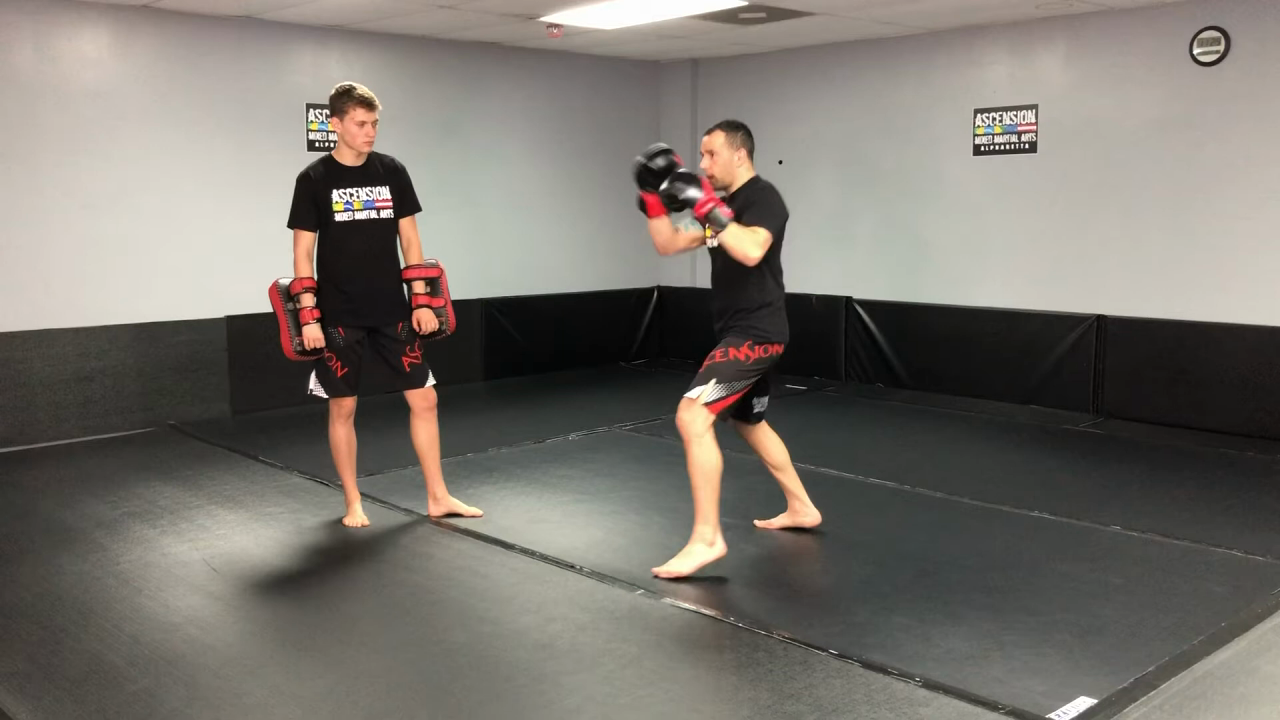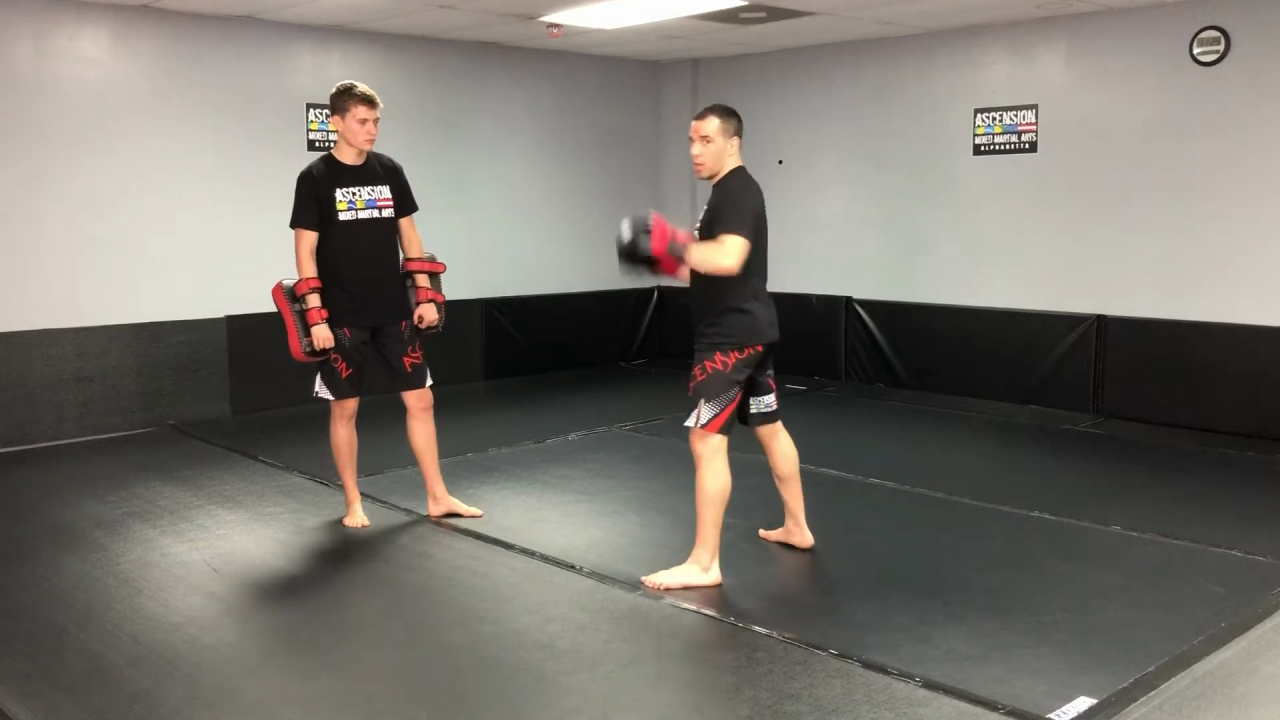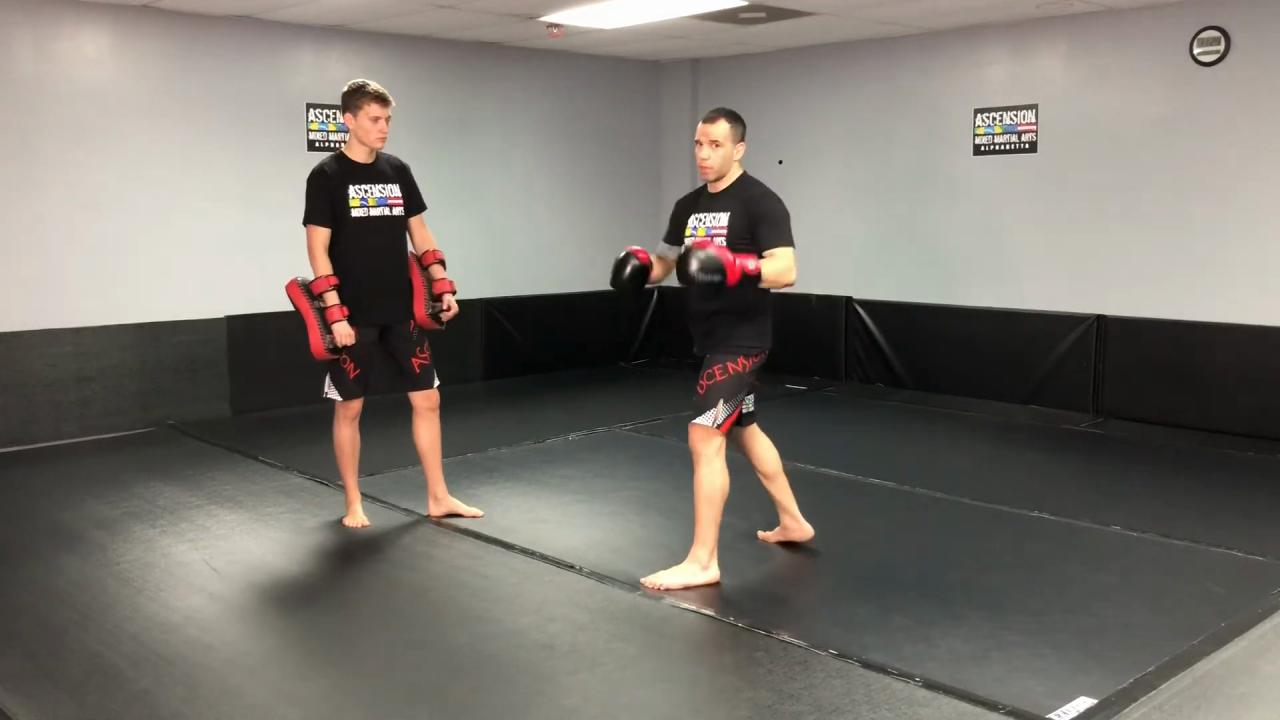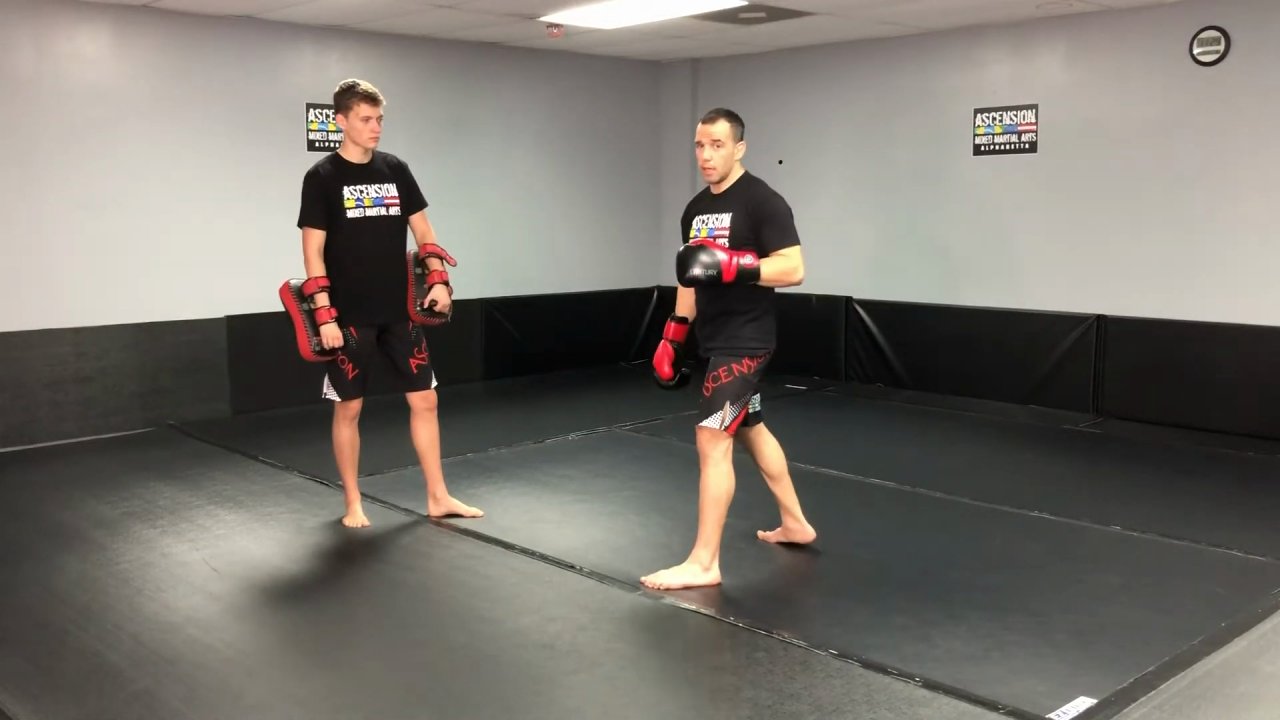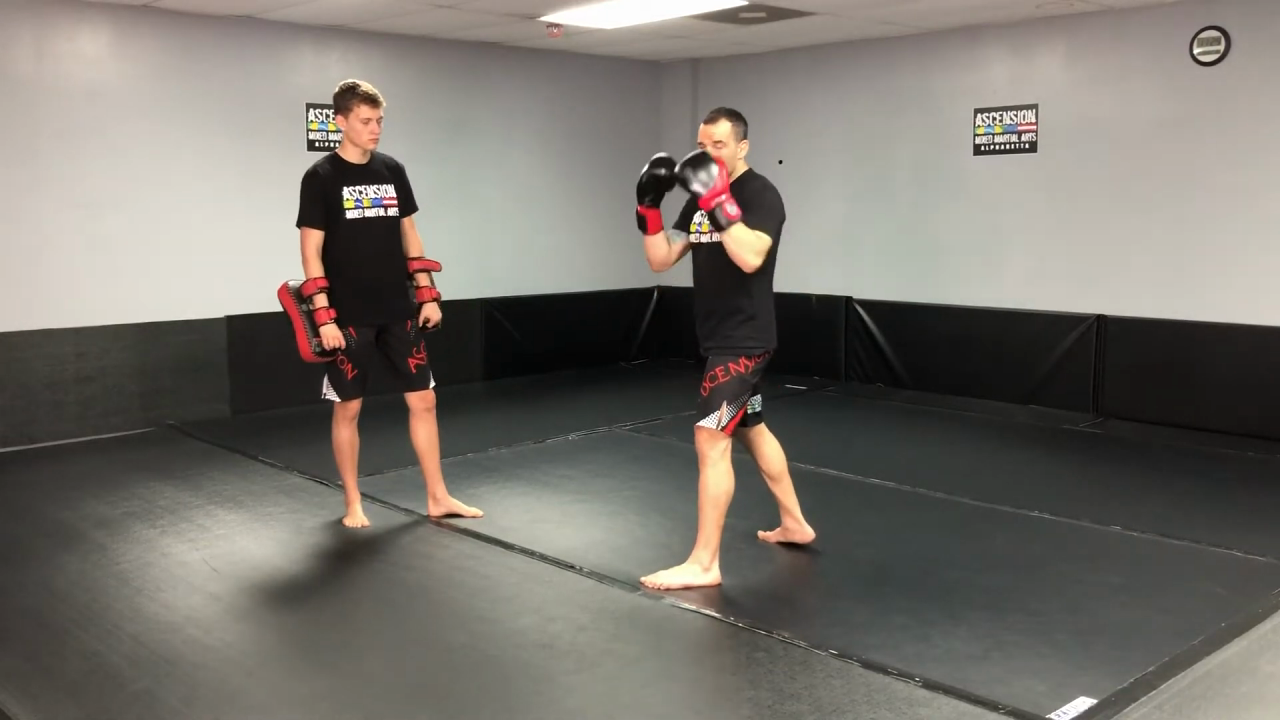
dt=1s
person 1, frame 1
left shoulder: (763, 198)
right shoulder: (725, 203)
left elbow: (750, 251)
right elbow: (667, 245)
left wrist: (709, 209)
right wrist: (653, 199)
left hip: (755, 333)
right hip: (750, 332)
left knee: (693, 416)
right knee: (751, 423)
left ankle: (707, 538)
right ankle: (801, 509)
person 1, frame 2
left shoulder: (735, 192)
right shoulder: (733, 191)
left elbow: (725, 260)
right elbow: (705, 264)
left wrist: (668, 242)
right wrist: (665, 255)
left hip: (732, 337)
right hip: (752, 331)
left knee: (706, 441)
right knee: (769, 427)
left ankle: (704, 563)
right ankle: (796, 527)
person 1, frame 3
left shoulder: (760, 202)
right shoulder: (690, 205)
left elbow: (786, 270)
right elbow: (663, 260)
left wrist: (733, 266)
right wrist: (638, 263)
left hip: (740, 340)
right hip: (712, 338)
left knee: (705, 438)
right knee: (744, 429)
left ankle: (702, 561)
right ankle: (792, 521)
person 1, frame 4
left shoulder: (762, 201)
right shoulder: (696, 208)
left elbow: (792, 269)
left wrist: (732, 265)
right wrist: (673, 336)
left hip: (744, 340)
right hip: (717, 338)
left knee: (712, 439)
right knee: (751, 429)
left ankle: (704, 562)
right ankle: (794, 523)
person 1, frame 5
left shoulder: (759, 193)
right shoulder: (700, 199)
left elbow: (750, 256)
right elbow: (660, 259)
left wrist: (719, 197)
right wrist: (649, 205)
left hip: (743, 340)
right hip: (720, 337)
left knee: (710, 439)
right knee: (752, 429)
left ankle: (704, 563)
right ankle: (794, 523)
person 2, frame 1
left shoulder: (392, 171)
right shoulder: (315, 179)
left elbow: (410, 239)
right elbow: (303, 252)
left wrist: (422, 300)
right wrist: (309, 314)
left hip: (392, 310)
right hip: (340, 315)
left knee: (424, 398)
right knee: (342, 407)
left ankle: (437, 496)
right ankle: (353, 503)
person 2, frame 2
left shoulder: (389, 170)
right shoulder: (316, 178)
left elbow: (408, 236)
right elbow: (305, 252)
left wrist: (425, 295)
right wrist: (316, 315)
left hip: (394, 310)
right hip: (343, 316)
left knee: (420, 399)
right knee: (345, 408)
left ankle: (437, 496)
right ankle: (353, 503)
person 2, frame 3
left shoulder: (397, 169)
right shoulder: (327, 176)
left elbow: (419, 234)
right elbow: (318, 248)
left wrist: (443, 286)
right wrist: (335, 312)
left hip: (402, 309)
right hip: (354, 315)
left knee: (427, 399)
right knee: (348, 408)
left ankle: (438, 497)
right ankle: (353, 503)
person 2, frame 4
left shoulder: (395, 169)
right shoulder: (323, 177)
left elbow: (422, 229)
right elbow: (314, 250)
left wrist: (439, 280)
right wrist: (325, 314)
left hip: (400, 310)
right hip: (350, 316)
left knee: (425, 399)
right knee: (348, 407)
left ankle: (438, 497)
right ankle: (353, 503)
person 2, frame 5
left shoulder: (392, 170)
right shoulder: (321, 177)
right elbow: (311, 251)
left wrist: (427, 295)
right wrist: (325, 315)
left hip: (399, 310)
right hip: (349, 316)
left knee: (423, 399)
right knee: (347, 408)
left ankle: (437, 497)
right ankle: (353, 504)
